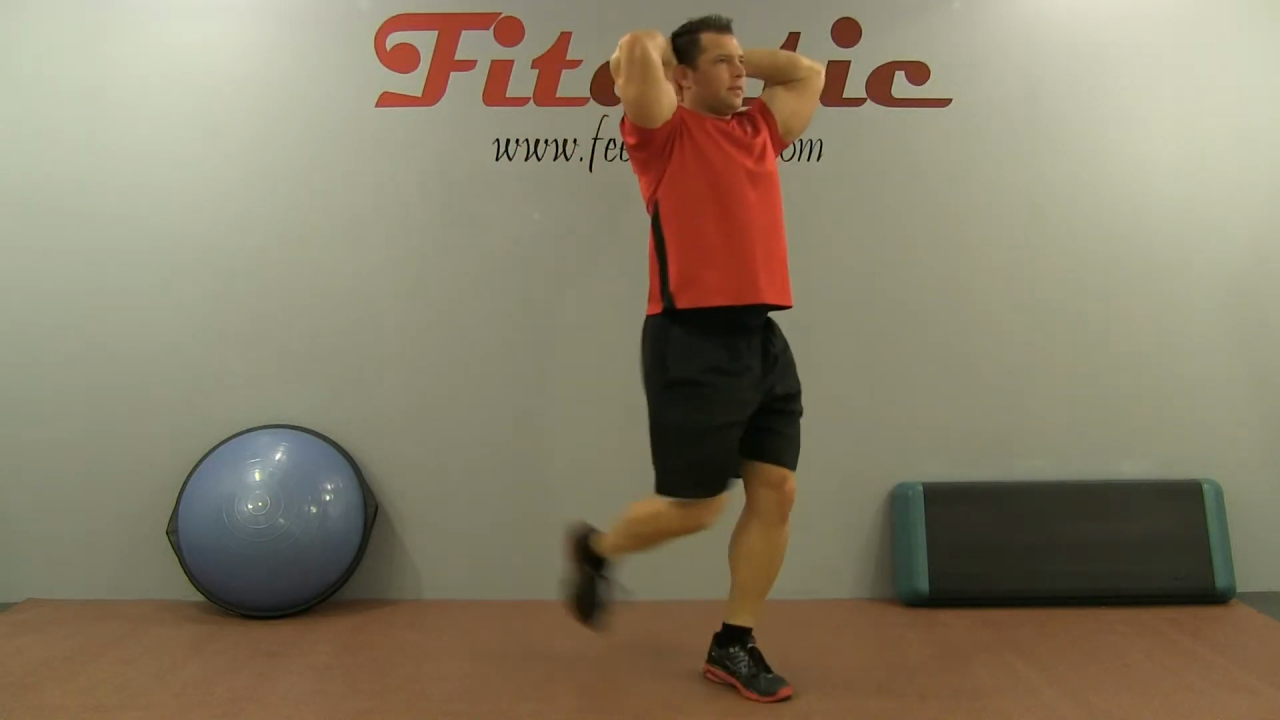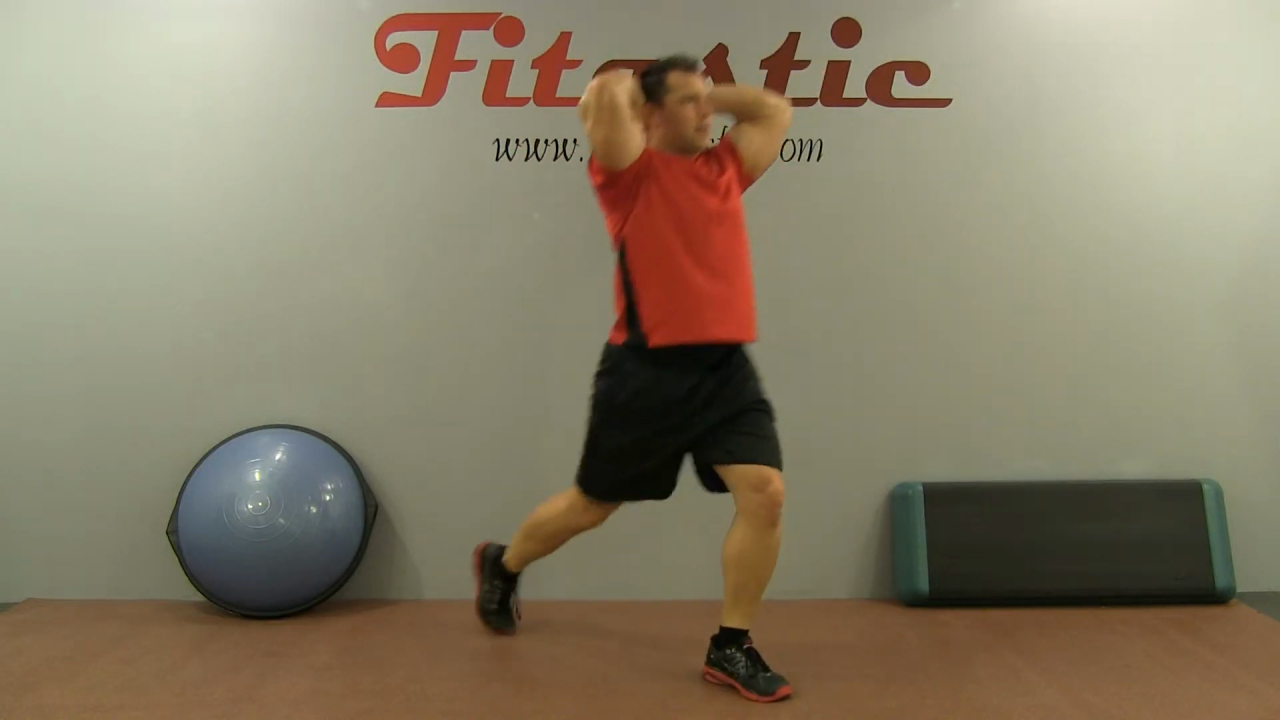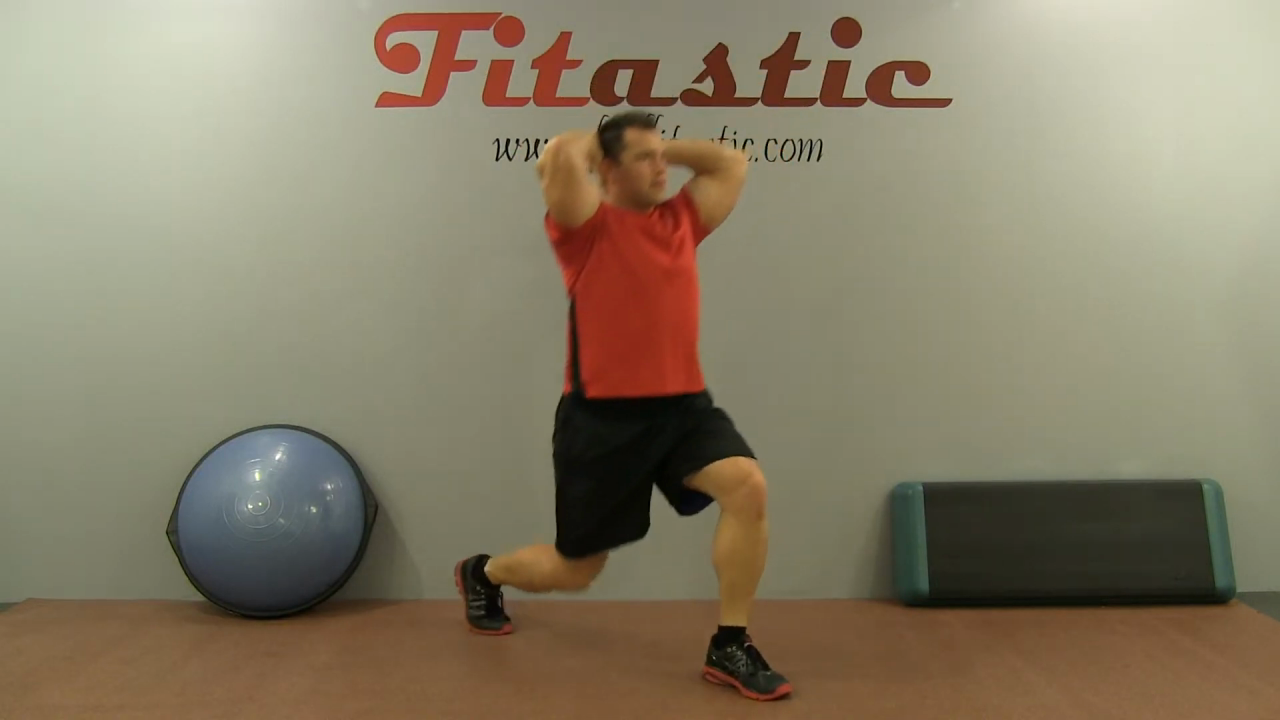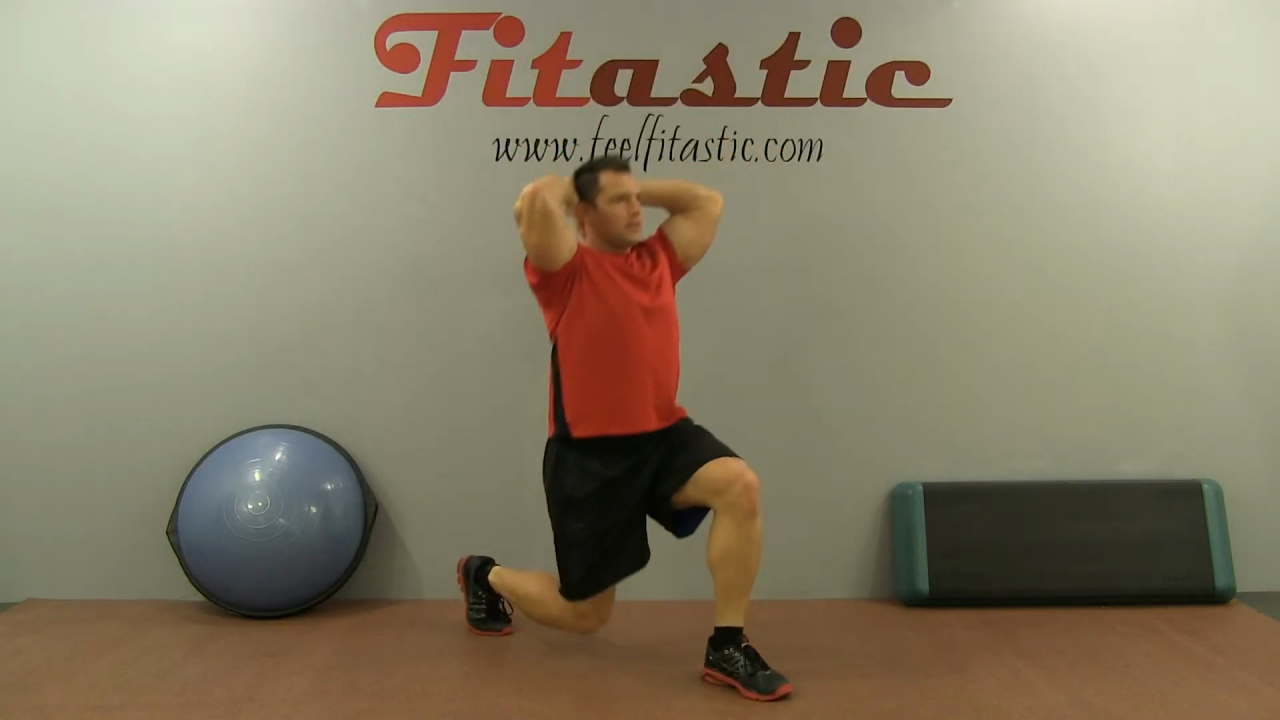
dt=0.3s
person 1, frame 1
left shoulder: (758, 130)
right shoulder: (665, 133)
left elbow: (809, 73)
right elbow: (635, 53)
left wrist: (737, 61)
right wrist: (658, 51)
left hip: (760, 335)
right hip: (691, 339)
left knee: (775, 496)
right knee: (695, 505)
left ankle: (733, 645)
right ankle: (595, 551)
person 1, frame 2
left shoulder: (726, 168)
right shoulder: (632, 173)
left elbow: (775, 110)
right elbow: (603, 97)
left wrist: (708, 92)
right wrist: (630, 86)
left hip: (725, 365)
right hip: (648, 368)
left knee: (765, 495)
right knee: (591, 504)
left ankle: (732, 646)
right ankle: (500, 565)
person 1, frame 3
left shoulder: (681, 221)
right shoulder: (587, 226)
left elbow: (731, 162)
right elbow: (559, 157)
left wrist: (663, 146)
right wrist: (593, 143)
left hip: (681, 404)
right hip: (603, 415)
left knee: (748, 488)
right knee: (575, 567)
left ankle: (730, 647)
right ankle: (481, 573)
person 1, frame 4
left shoulder: (658, 260)
right shoulder: (567, 269)
left elbow: (707, 202)
right elbow: (535, 202)
left wrist: (637, 189)
right wrist: (568, 187)
left hip: (663, 435)
right hip: (590, 453)
left knee: (740, 487)
right knee: (583, 614)
left ankle: (727, 648)
right ankle: (484, 576)
